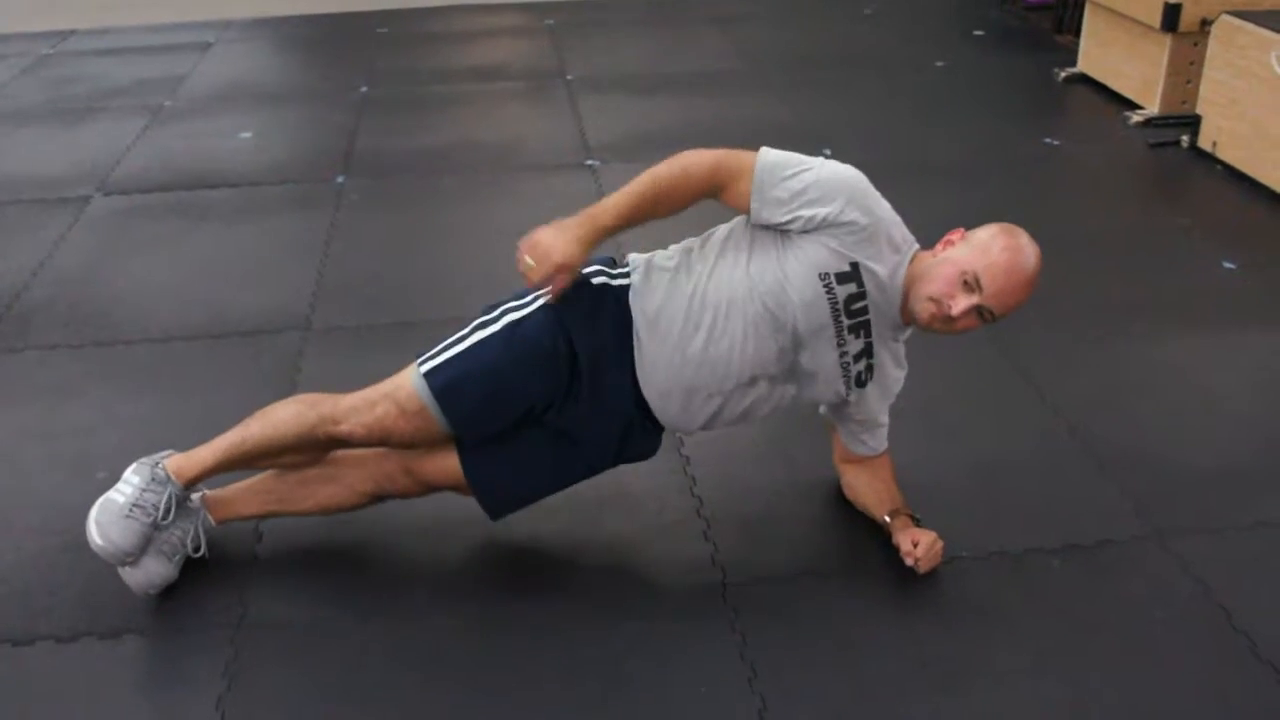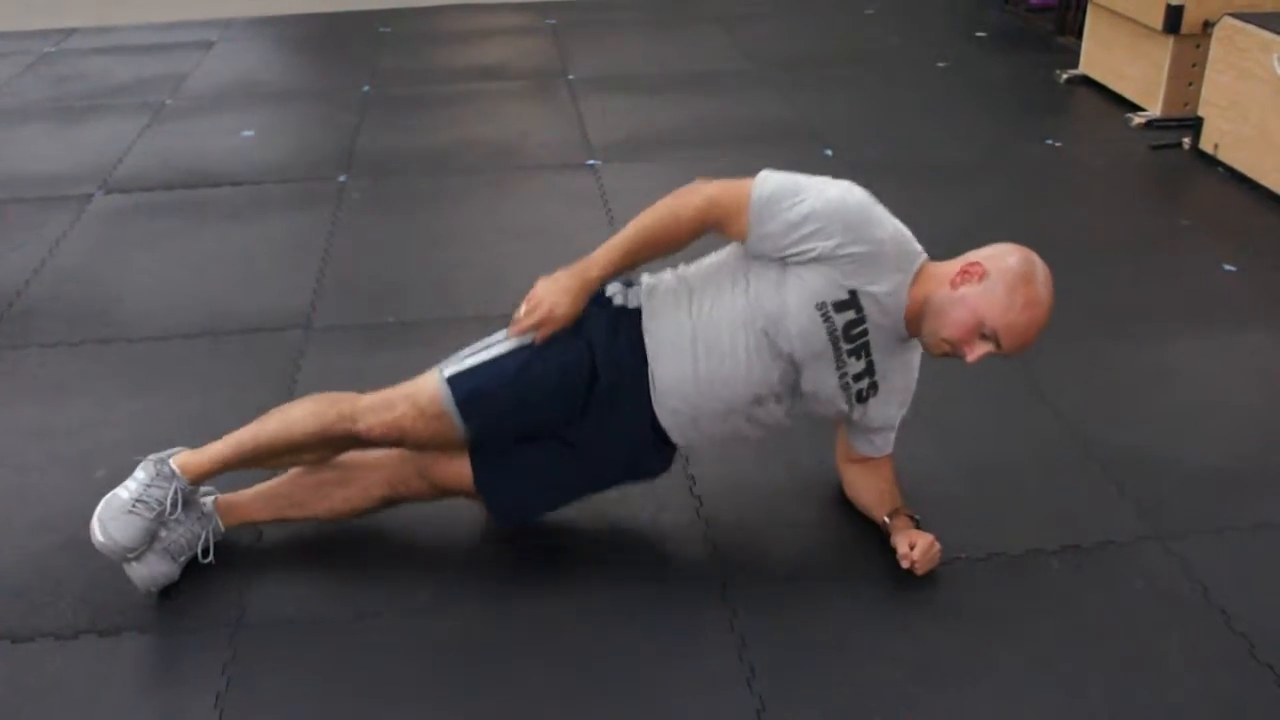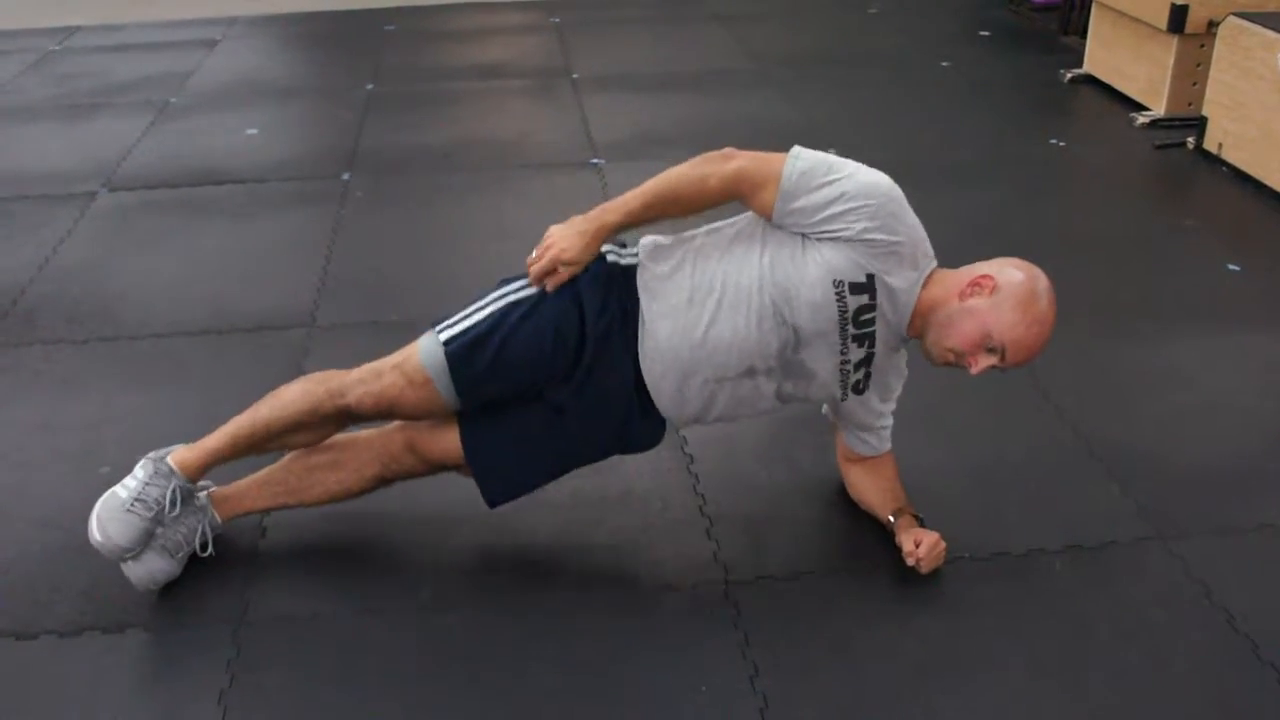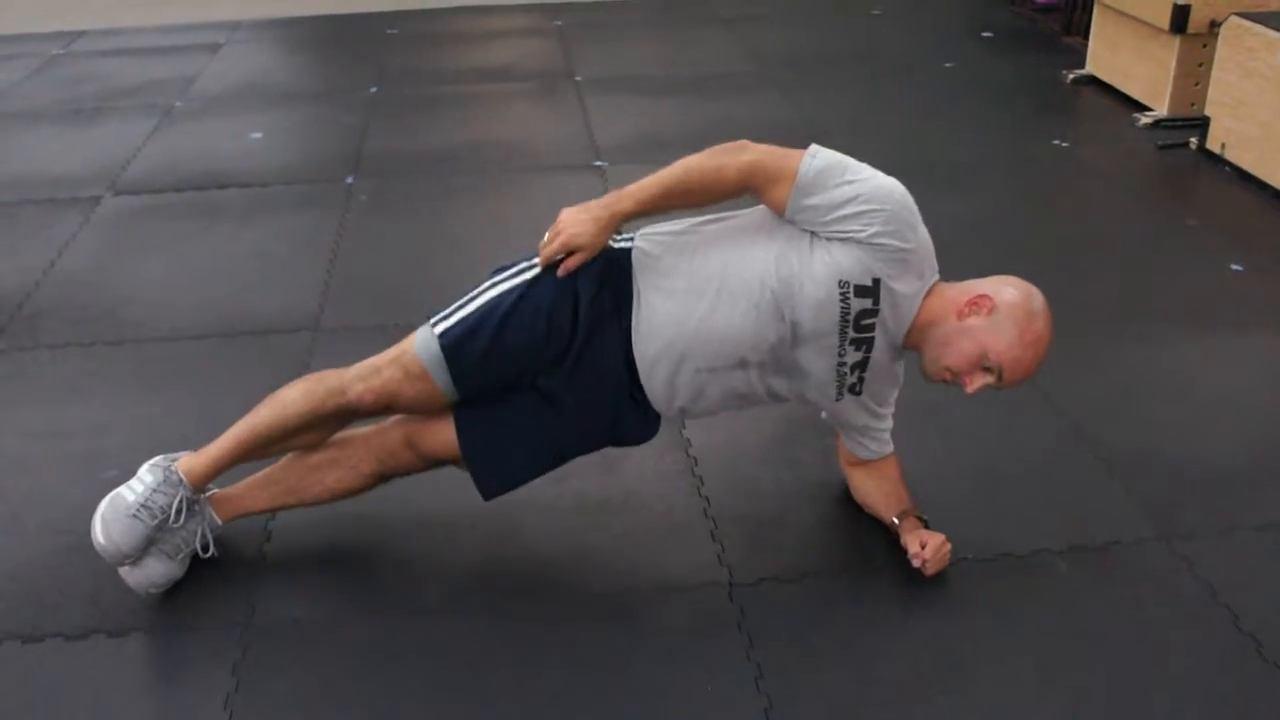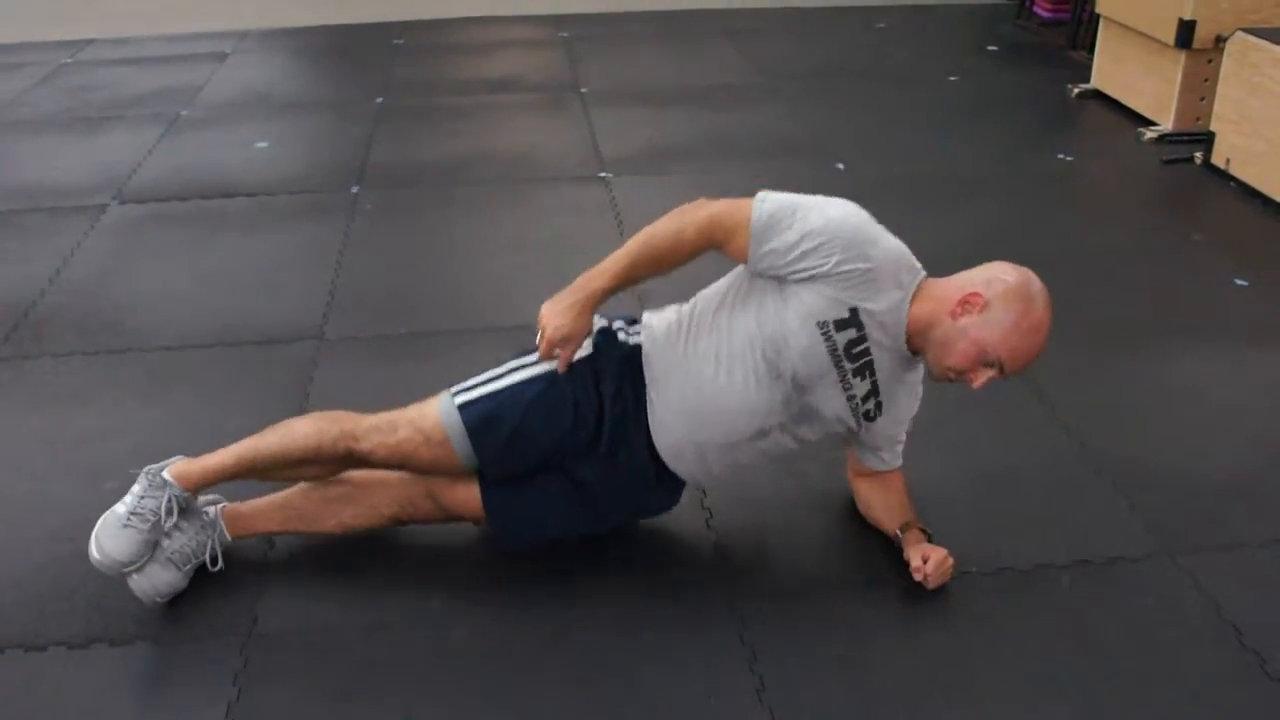
dt=1s
person 1, frame 1
left shoulder: (879, 367)
right shoulder: (853, 208)
left elbow: (858, 459)
right elbow: (710, 167)
left wrist: (903, 524)
right wrist: (585, 226)
left hip: (619, 420)
right hip: (594, 325)
left knee: (409, 474)
right knee: (368, 422)
left ankle: (202, 517)
right ankle: (175, 474)
person 1, frame 2
left shoulder: (896, 372)
right shoulder: (858, 230)
left elbow: (861, 459)
right elbow: (708, 200)
left wrist: (901, 524)
right wrist: (579, 273)
left hip: (639, 438)
right hip: (613, 346)
left knee: (420, 475)
right knee: (386, 421)
left ankle: (212, 520)
right ankle: (184, 471)
person 1, frame 3
left shoulder: (881, 368)
right shoulder: (879, 217)
left elbow: (863, 455)
right elbow: (732, 169)
left wrist: (904, 522)
right wrist: (593, 223)
left hip: (626, 405)
right hip: (602, 310)
left knee: (413, 450)
right knee: (378, 394)
left ankle: (208, 515)
right ankle: (183, 470)
person 1, frame 4
left shoulder: (873, 375)
right shoulder: (889, 224)
left elbow: (865, 458)
right elbow: (751, 161)
left wrist: (910, 524)
right wrist: (610, 210)
left hip: (618, 397)
right hip: (598, 298)
left knee: (414, 446)
right knee: (379, 389)
left ankle: (209, 516)
right ankle: (187, 476)
person 1, frame 5
left shoulder: (898, 392)
right shoulder: (857, 250)
left elbow: (872, 472)
right elbow: (707, 218)
left wrist: (915, 538)
right wrist: (582, 293)
left hip: (643, 473)
right hip: (616, 384)
left knee: (430, 499)
right knee: (393, 444)
left ankle: (214, 531)
right ankle: (185, 480)
